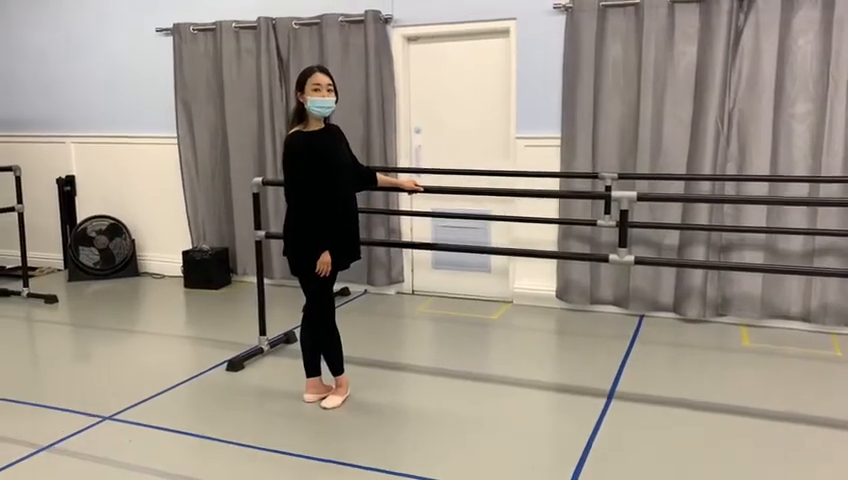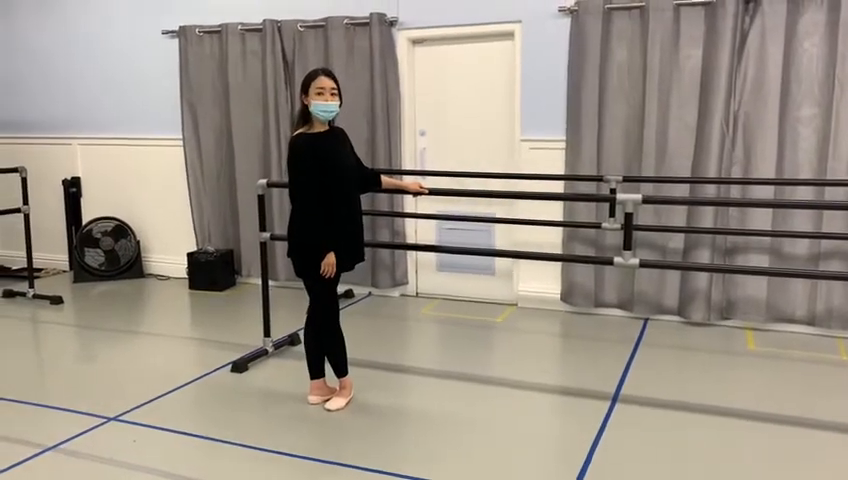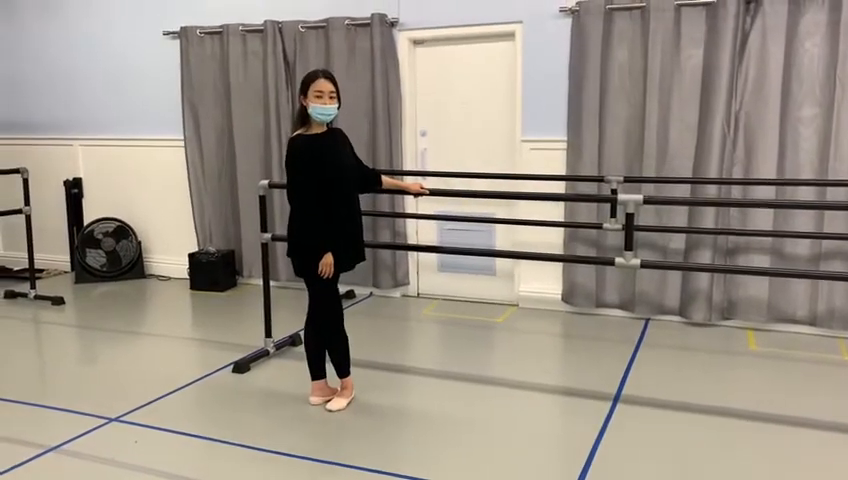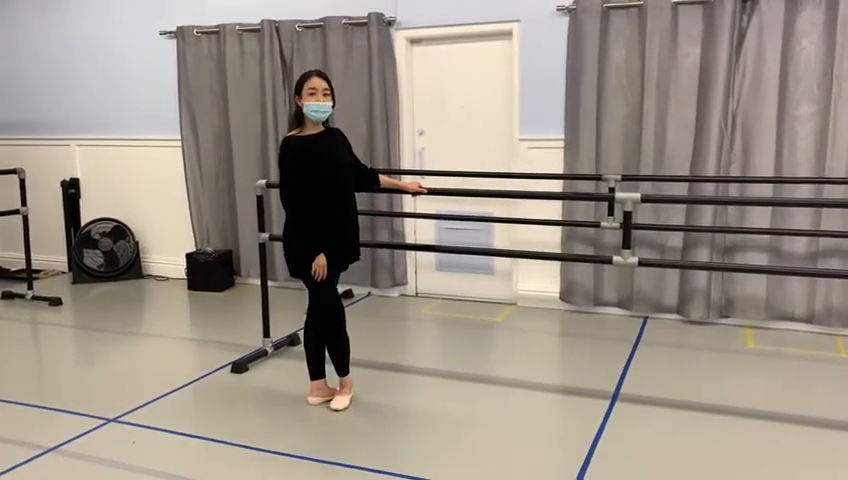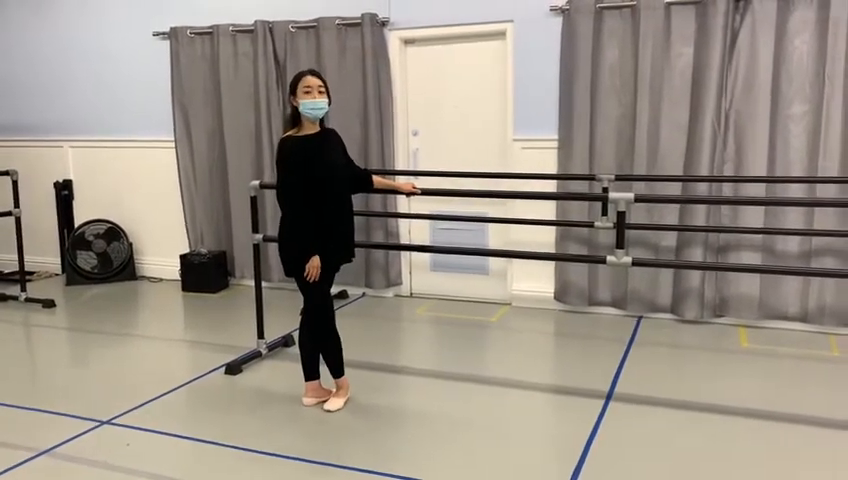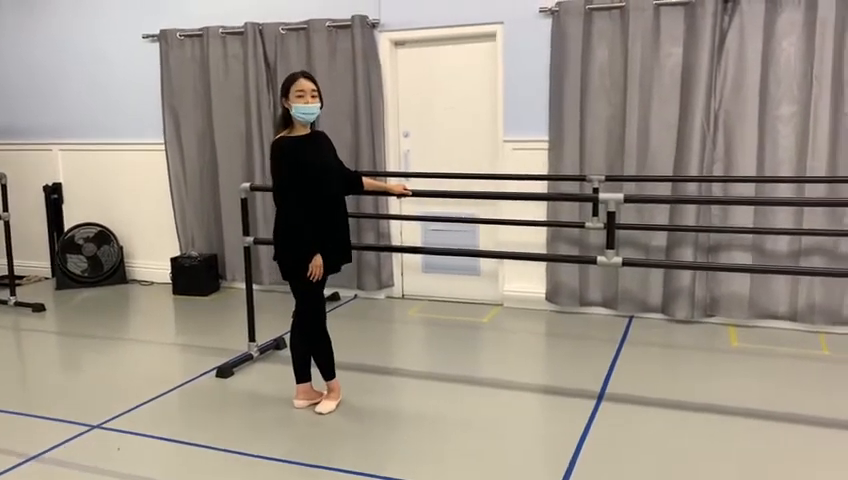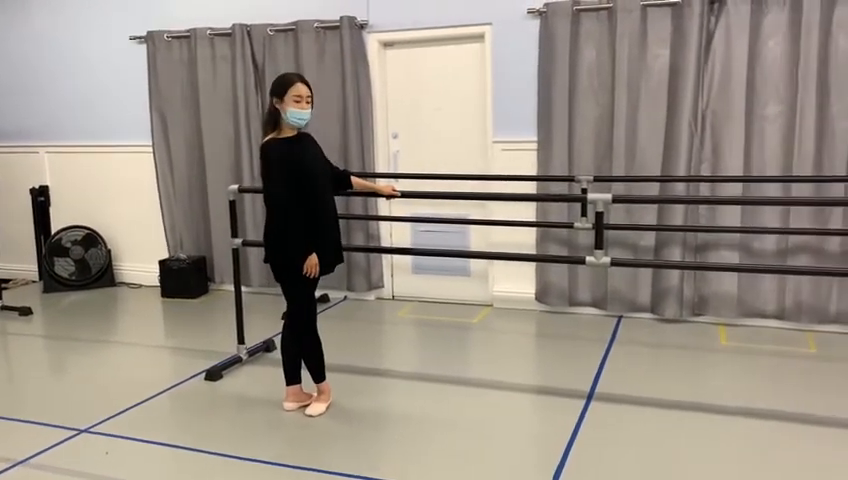
dt=0.3s
person 1, frame 1
left shoulder: (334, 133)
right shoulder: (297, 142)
left elbow: (357, 174)
right elbow: (300, 200)
left wrist: (399, 183)
right wrist: (320, 247)
left hip: (332, 236)
right hip: (309, 241)
left knee: (316, 308)
right knee: (322, 308)
left ankle: (313, 384)
right ankle: (340, 380)
person 1, frame 2
left shoulder: (337, 136)
right shoulder: (301, 144)
left elbow: (361, 177)
right elbow: (305, 202)
left wrist: (403, 185)
right wrist: (325, 248)
left hip: (336, 238)
right hip: (313, 243)
left knee: (320, 309)
right knee: (326, 310)
left ankle: (317, 385)
right ankle: (343, 382)
person 1, frame 3
left shoulder: (337, 137)
right shoulder: (299, 145)
left elbow: (362, 176)
right elbow: (302, 203)
left wrist: (404, 186)
right wrist: (322, 249)
left hip: (335, 238)
right hip: (312, 243)
left knee: (319, 310)
right knee: (330, 310)
left ankle: (319, 386)
right ankle: (345, 383)
person 1, frame 4
left shoulder: (335, 138)
right shoulder: (292, 146)
left elbow: (361, 175)
right elbow: (294, 203)
left wrist: (402, 185)
right wrist: (314, 250)
left hip: (334, 238)
right hip: (308, 244)
left knee: (320, 309)
right knee: (332, 310)
left ankle: (318, 386)
right ankle: (344, 381)
person 1, frame 5
left shoulder: (331, 138)
right shoulder: (290, 146)
left elbow: (355, 177)
right elbow: (291, 203)
left wrist: (397, 186)
right wrist: (309, 251)
left hip: (328, 239)
right hip: (304, 244)
left knee: (314, 311)
right knee: (321, 311)
left ankle: (312, 387)
right ankle: (341, 383)
person 1, frame 6
left shoulder: (320, 140)
right shoulder: (282, 147)
left elbow: (345, 179)
right elbow: (289, 205)
left wrist: (387, 187)
right wrist: (311, 251)
left hip: (322, 242)
right hip: (299, 247)
left knee: (306, 313)
right knee: (313, 314)
left ankle: (304, 390)
right ankle: (332, 385)
person 1, frame 7
left shoulder: (306, 141)
right shoulder: (272, 149)
left elbow: (334, 177)
right elbow: (281, 206)
left wrist: (376, 188)
right wrist: (305, 251)
left hip: (312, 243)
right hip: (291, 249)
left knee: (298, 316)
right knee: (304, 316)
left ankle: (294, 392)
right ankle: (322, 388)
